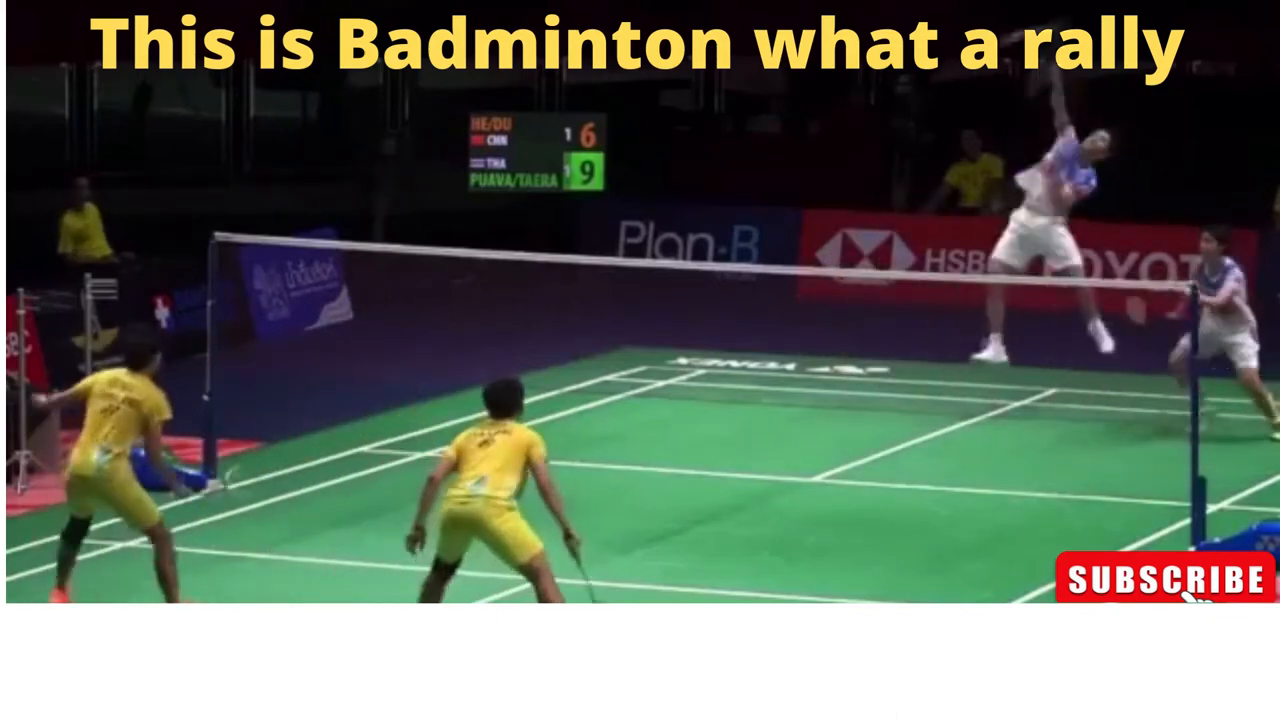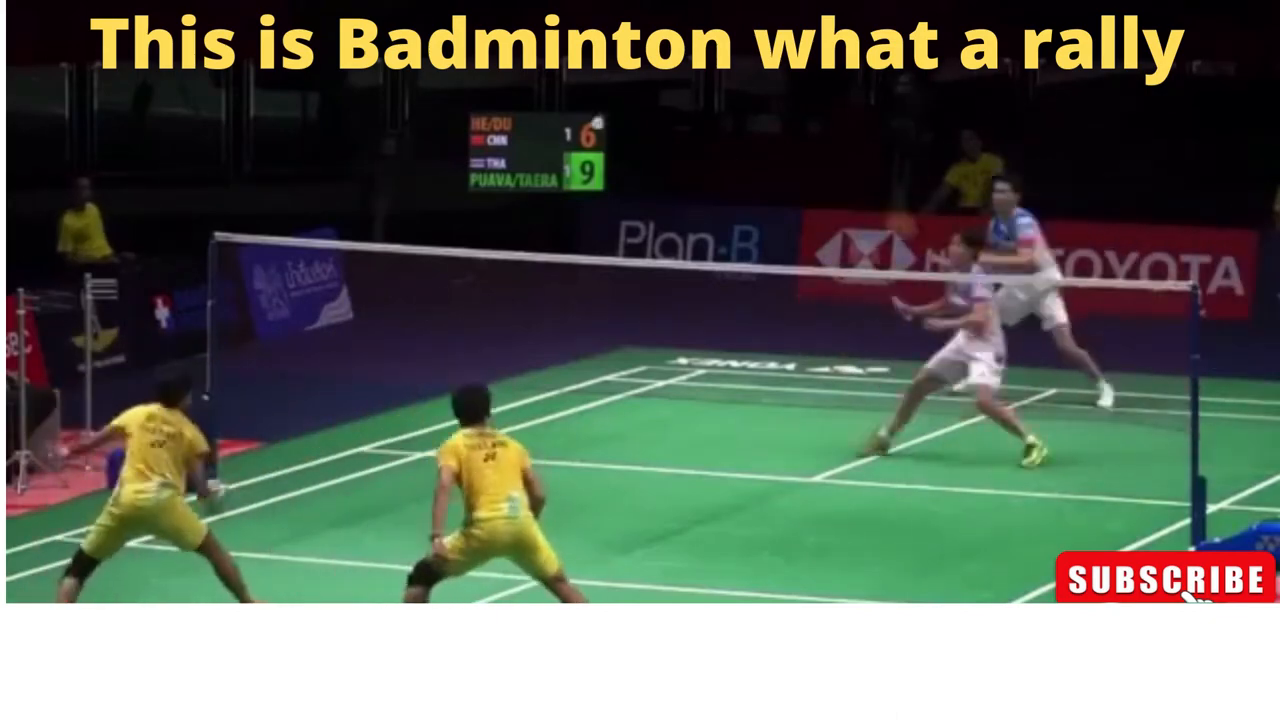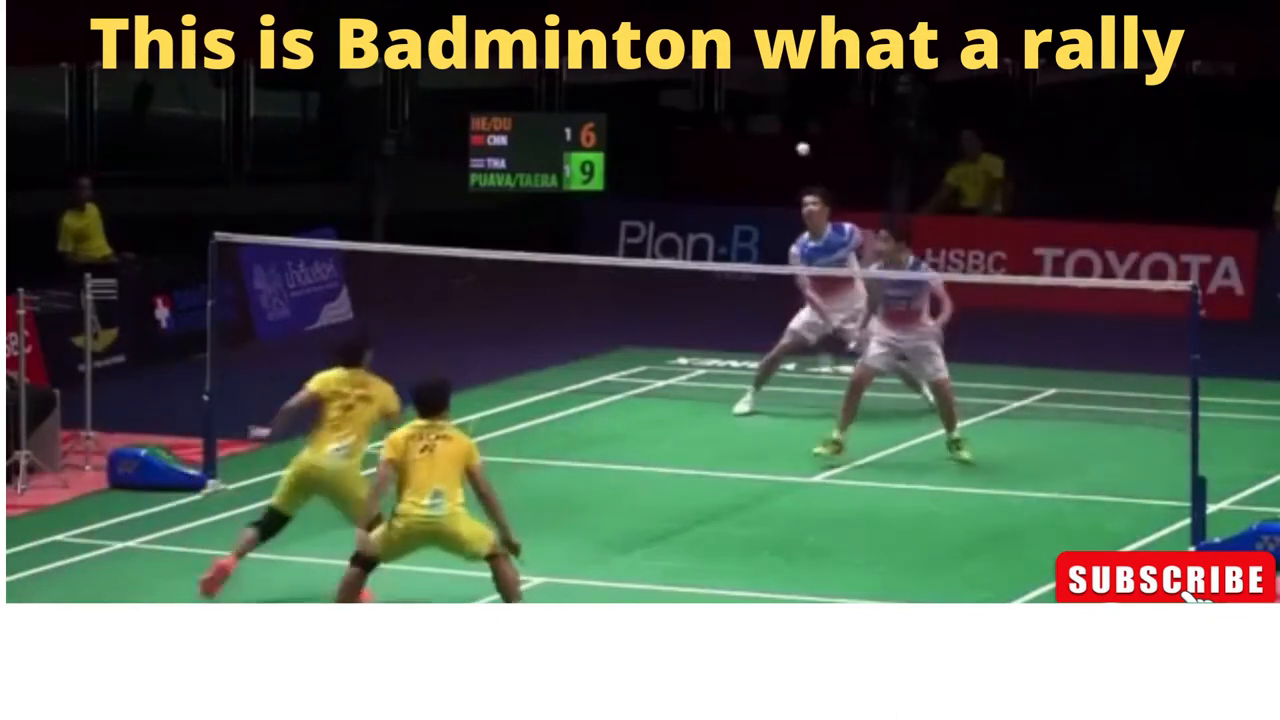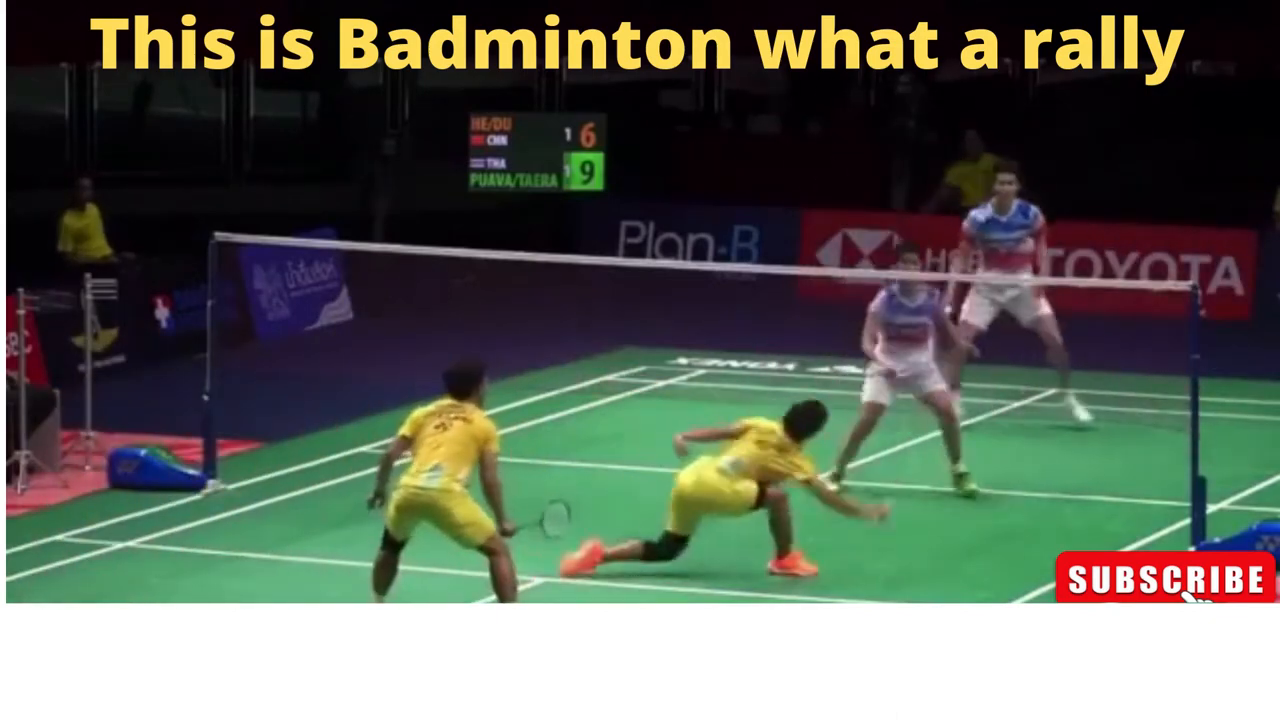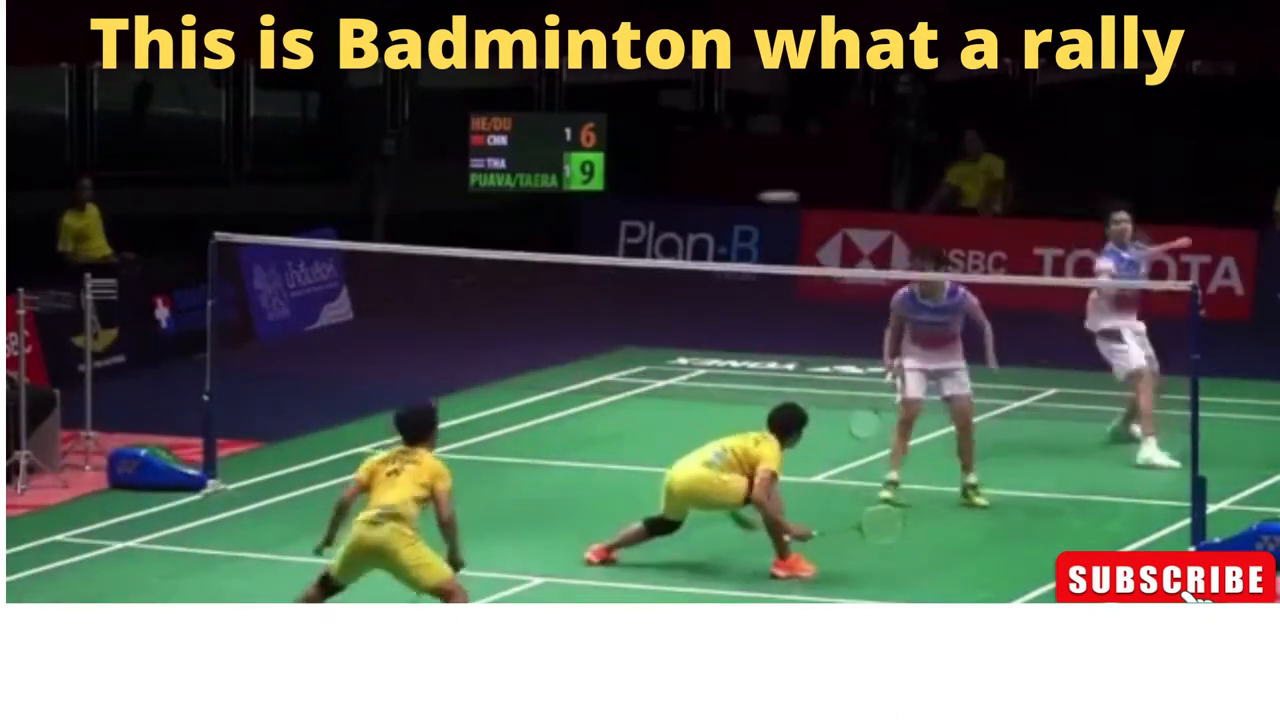
dt=0.7s
person 1, frame 1
left shoulder: (104, 378)
right shoulder: (154, 397)
left elbow: (63, 398)
right elbow: (154, 452)
left wrist: (46, 402)
right wrist: (175, 484)
left hip: (79, 470)
right hip: (111, 475)
left knee: (78, 525)
right knee: (161, 538)
left ankle: (60, 591)
person 1, frame 2
left shoulder: (138, 414)
right shoulder: (190, 433)
left elbow: (94, 441)
right elbow: (199, 485)
left wrist: (69, 452)
right wrist: (212, 494)
left hip: (126, 502)
right hip: (165, 504)
left knee: (82, 562)
right knee: (213, 550)
person 1, frame 3
left shoulder: (325, 379)
right shoulder: (383, 390)
left elbow: (291, 407)
left wrist: (270, 431)
left hip: (310, 462)
right hip: (343, 468)
left knee: (269, 523)
right knee: (373, 524)
left ankle: (230, 561)
person 1, frame 4
left shoulder: (763, 428)
right shoulder: (798, 461)
left elbow: (721, 431)
right elbow: (827, 497)
left wrist: (682, 438)
right wrist: (867, 510)
left hip: (689, 479)
right hip: (711, 487)
left knee: (664, 549)
right knee: (777, 497)
left ankle: (599, 553)
right ankle: (785, 560)
person 1, frame 5
left shoulder: (752, 441)
right shoulder: (770, 453)
right elbow: (758, 495)
left wrist: (737, 514)
right wrist: (788, 528)
left hip: (676, 476)
right hip: (699, 481)
left knee: (664, 523)
right knee: (769, 497)
left ankle: (604, 550)
right ankle: (786, 563)
person 2, frame 1
left shoulder: (1088, 179)
right shoulder: (1069, 140)
left elbow: (1062, 202)
right elbow: (1059, 109)
left wrist: (1053, 179)
right wrist: (1057, 80)
left hip: (1050, 226)
right hip: (1024, 219)
left knee: (1076, 276)
right knee: (995, 276)
left ankle: (1095, 325)
right ankle: (995, 344)
person 2, frame 2
left shoulder: (1024, 223)
right shoulder: (995, 224)
left elbow: (1028, 262)
right elbow: (993, 256)
left wrist: (987, 260)
left hip: (1042, 288)
right hip: (1016, 287)
left knee: (1065, 346)
left ankle: (1103, 385)
person 2, frame 3
left shoulder: (848, 232)
right shoulder: (799, 250)
right elbow: (806, 289)
right wrist: (824, 312)
left hip: (854, 305)
right hip: (820, 310)
right knee: (782, 350)
left ankle: (922, 391)
right ankle: (752, 396)
person 2, frame 4
left shoulder: (1031, 214)
right shoulder: (976, 218)
left elbow: (1040, 247)
right elbow: (962, 257)
right wrist: (950, 292)
left hip: (1023, 284)
right hip: (986, 286)
left knee: (1054, 341)
right knee: (961, 343)
left ankle: (1068, 398)
right ankle: (953, 399)
person 2, frame 5
left shoulder: (1136, 250)
right shoulder: (1107, 259)
right elbow: (1103, 293)
left wrist: (1172, 246)
left hip: (1130, 325)
right hip: (1111, 328)
left knee: (1152, 381)
right knee: (1144, 381)
left ankle: (1123, 425)
right ankle: (1149, 448)
person 3, frame 1
left shoulder: (1233, 273)
right shoulder: (1202, 266)
left elbow: (1218, 301)
right wrist: (1179, 310)
left hip: (1238, 328)
right hip: (1212, 323)
left knee: (1249, 380)
right knee: (1176, 362)
person 3, frame 2
left shoulder: (978, 280)
right shoulder: (956, 277)
left elbow: (980, 319)
right elbow: (946, 304)
left wrist: (944, 325)
right wrist: (913, 310)
left hip: (985, 347)
right hip: (962, 342)
left knee: (985, 401)
right knee: (917, 386)
left ankle: (1032, 444)
right ankle: (885, 436)
person 3, frame 3
left shoulder: (922, 271)
right shoulder: (876, 272)
left elbow: (946, 304)
left wrist: (938, 323)
left hip: (920, 337)
right hip: (887, 336)
left knee: (943, 389)
right knee: (856, 382)
left ankle: (954, 441)
right ankle: (837, 440)
person 3, frame 4
left shoulder: (932, 296)
right shoulder: (884, 299)
left elbow: (943, 323)
right elbow: (867, 341)
left wrist: (961, 343)
right wrist: (881, 362)
left hip: (921, 364)
right hip: (887, 365)
left knee: (947, 411)
right knee: (867, 419)
left ankle: (958, 471)
right ankle: (838, 471)
person 3, frame 5
left shoulder: (961, 296)
right shoulder: (904, 298)
left elbow: (983, 322)
right elbow: (893, 328)
left wrist: (990, 354)
right wrist: (888, 356)
left hip: (951, 362)
right hip: (915, 361)
left knee: (964, 418)
right knee: (907, 416)
left ankle: (969, 484)
right ankle: (892, 480)
person 4, frame 1
left shoulder: (466, 436)
right shoulder: (529, 437)
left elbow: (435, 478)
right elbow: (545, 485)
left wrist: (418, 525)
right wrist: (567, 529)
left hip: (454, 509)
right hip: (493, 509)
left knee: (442, 568)
right knee: (542, 575)
person 4, frame 2
left shoulder: (453, 446)
right shoulder: (513, 445)
left elbow: (443, 488)
right elbow: (539, 496)
left wrist: (437, 537)
left hip: (483, 528)
right hip: (521, 524)
left knee: (421, 577)
right knee: (558, 582)
person 4, frame 3
left shoulder: (398, 438)
right shoulder: (463, 442)
left elbow: (380, 482)
right elbow: (485, 493)
left wrist: (363, 529)
right wrist: (507, 535)
left hip: (408, 521)
right hip: (451, 520)
left knee: (362, 561)
right knee: (499, 554)
person 4, frame 4
left shoulder: (422, 414)
right shoulder: (484, 425)
left elbow: (389, 455)
right elbow: (490, 481)
left wrist: (379, 490)
right wrist: (502, 520)
left hip: (409, 492)
right hip: (446, 496)
left knee: (390, 546)
right knee: (498, 551)
person 4, frame 5
left shoulder: (377, 461)
right shoulder: (436, 468)
left elbow: (345, 501)
right elbow: (446, 517)
left wrist: (328, 538)
right wrist: (455, 553)
left hip: (361, 537)
right hip: (397, 539)
left knee: (327, 586)
right knee: (455, 595)
